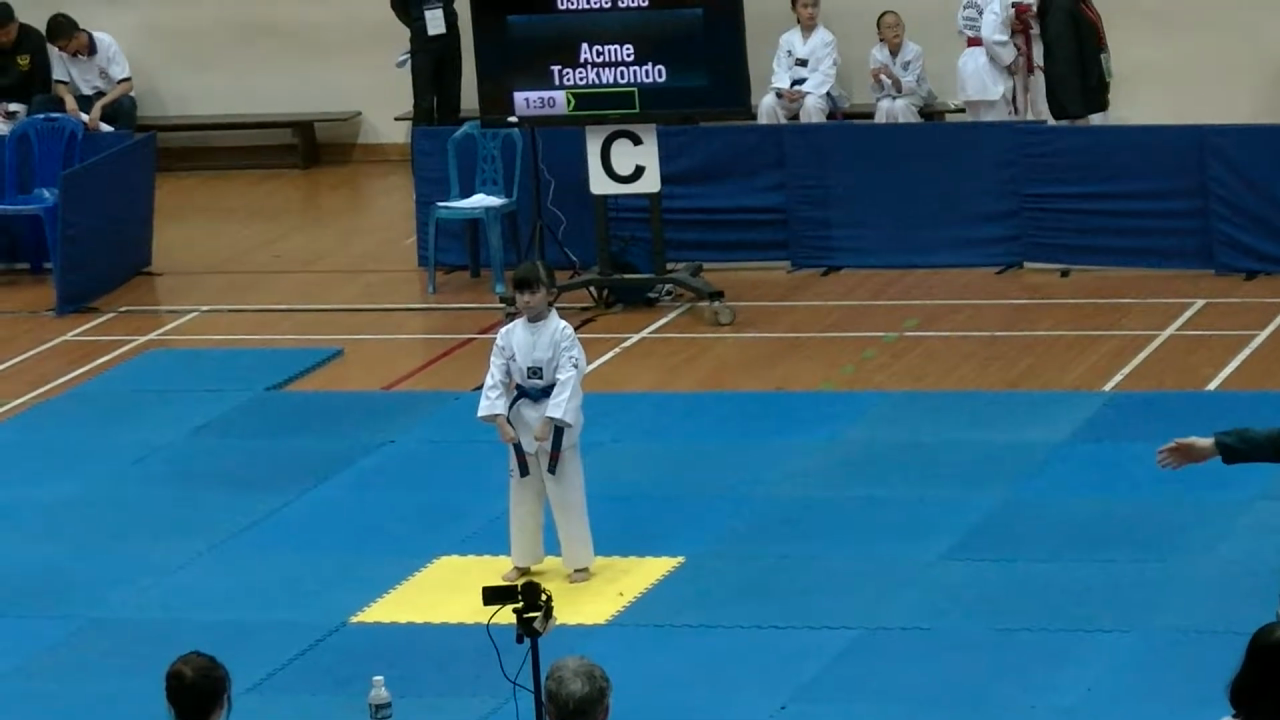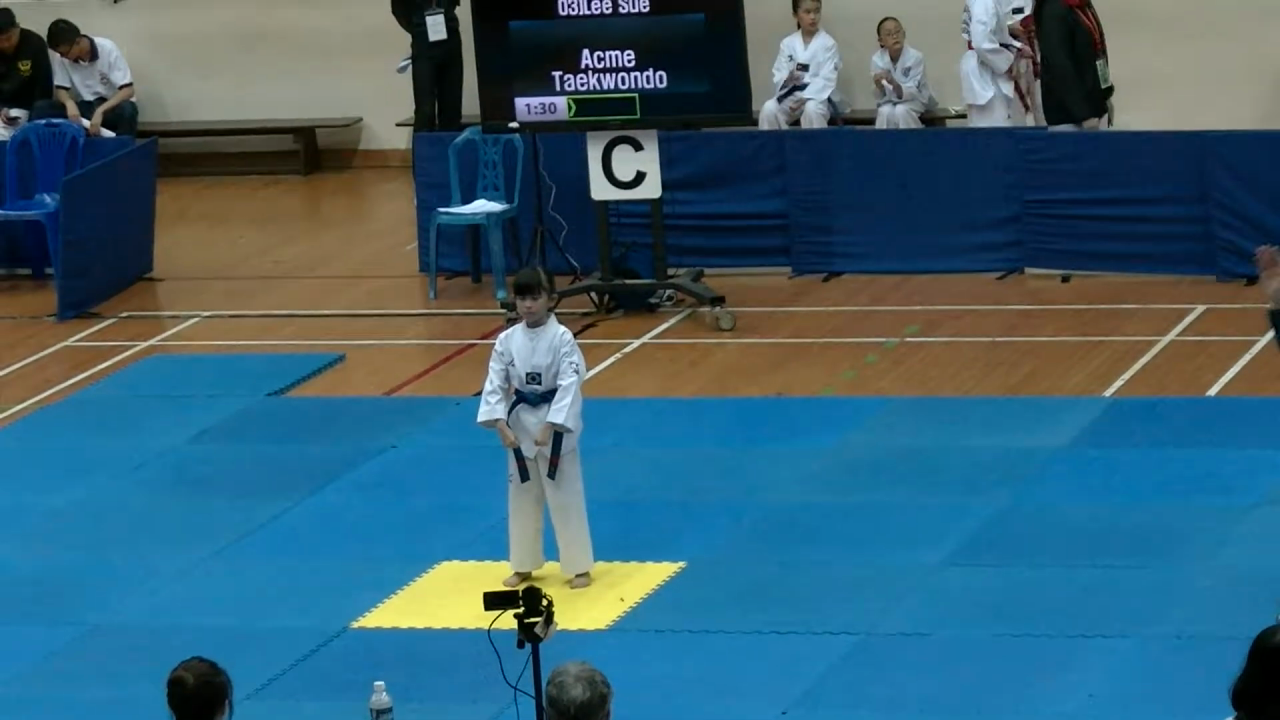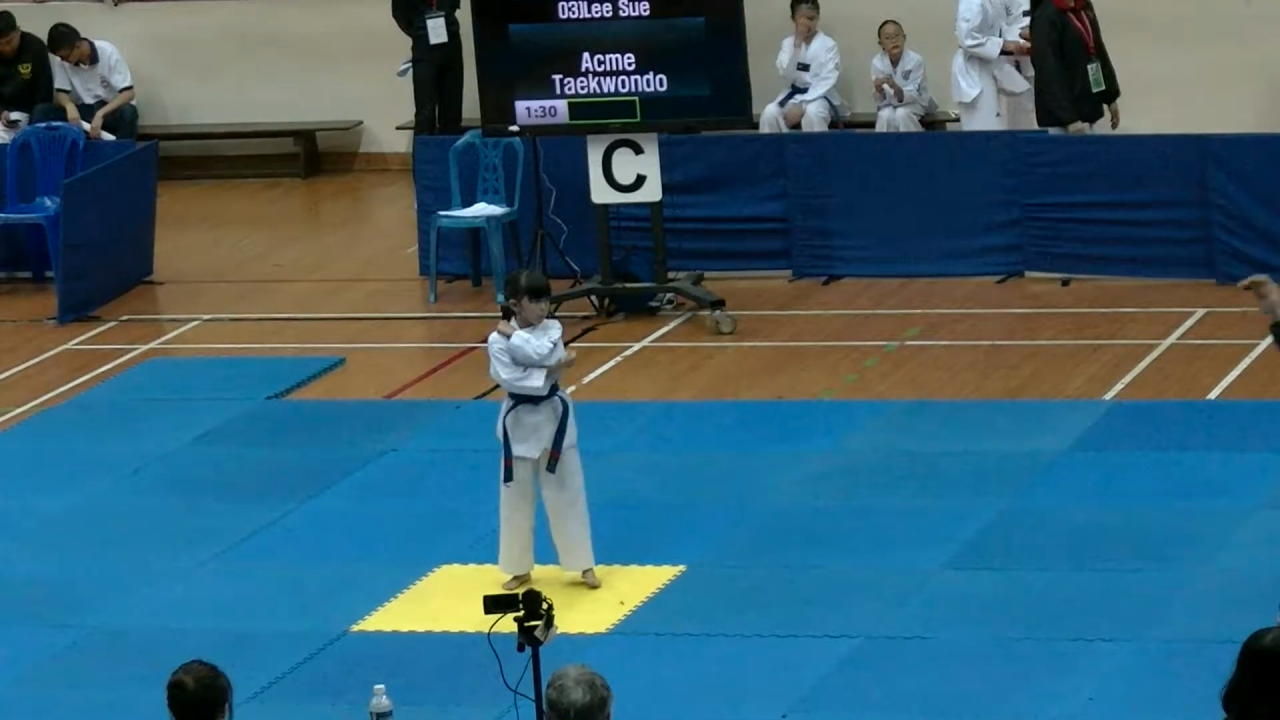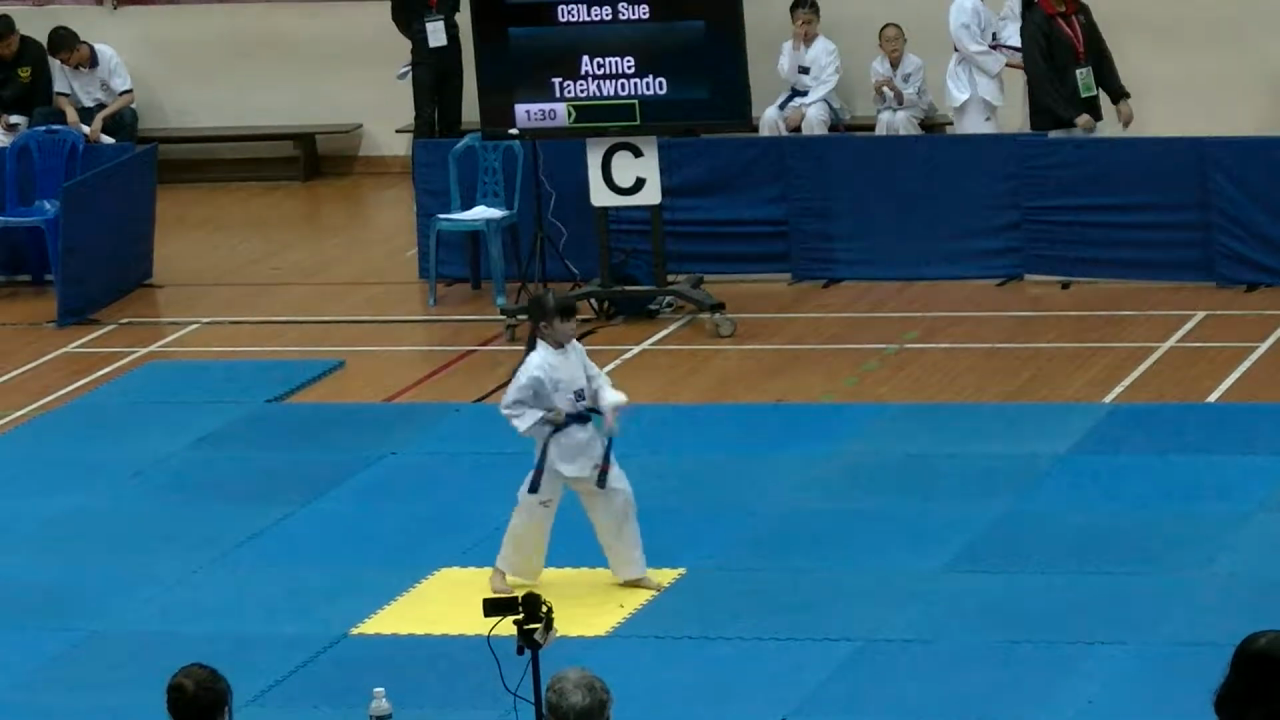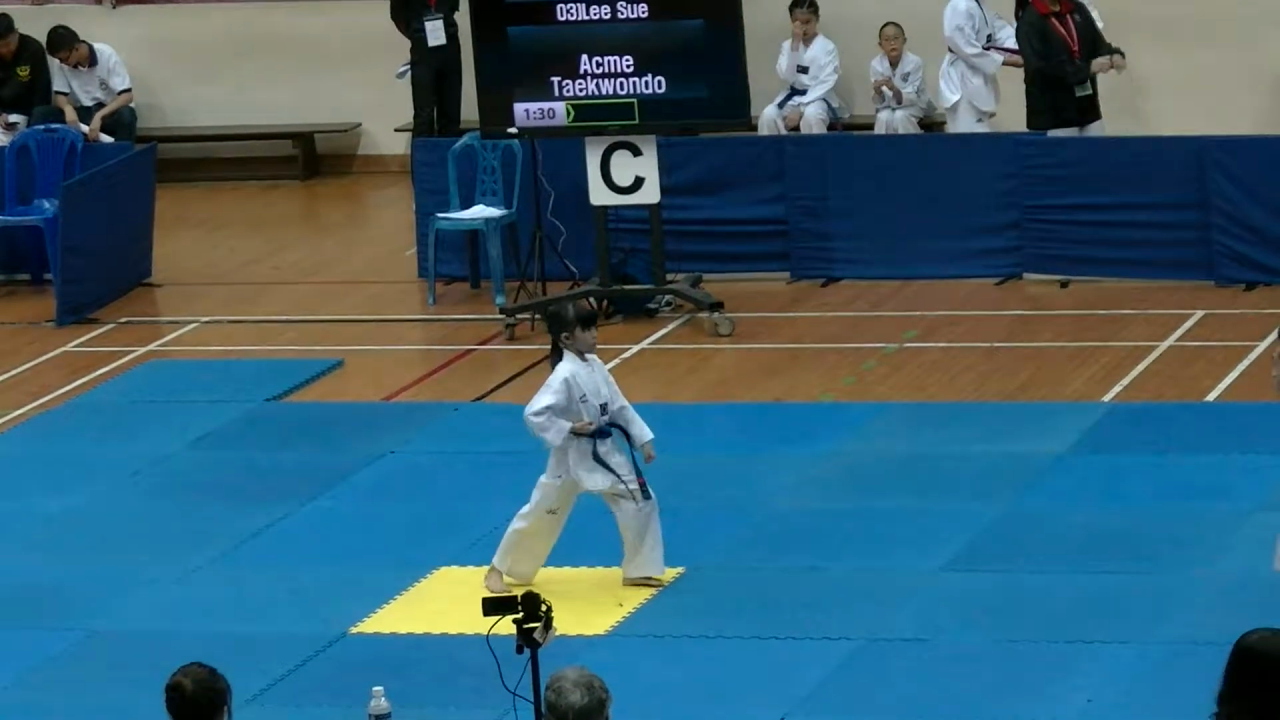
dt=0.3s
person 1, frame 1
left shoulder: (563, 332)
right shoulder: (508, 335)
left elbow: (569, 379)
right elbow: (496, 379)
left wrist: (549, 421)
right wrist: (501, 421)
left hip: (556, 419)
right hip: (521, 418)
left knee: (566, 492)
right knee: (523, 492)
left ankle: (579, 561)
right ankle: (523, 560)
person 1, frame 2
left shoulder: (562, 337)
right shoulder: (507, 340)
left elbow: (570, 384)
right elbow: (495, 384)
left wrist: (550, 426)
right wrist: (501, 425)
left hip: (555, 424)
right hip: (520, 423)
left knee: (566, 496)
right knee: (522, 496)
left ankle: (580, 566)
right ankle: (524, 565)
person 1, frame 3
left shoulder: (551, 327)
right shoulder: (497, 339)
left elbow: (545, 353)
right elbow: (509, 379)
left wrist: (513, 335)
right wrist: (552, 369)
left hip: (554, 418)
right hip: (519, 423)
left knee: (566, 492)
right knee: (516, 497)
left ankle: (584, 565)
right ankle: (518, 569)
person 1, frame 4
left shoulder: (574, 351)
right shoulder: (535, 366)
left elbow: (598, 383)
right elbow: (510, 405)
left wrist: (610, 408)
right wrist: (545, 418)
left hip: (588, 438)
right hip: (556, 446)
left knee: (617, 498)
right knee: (533, 510)
left ankle: (631, 571)
right ankle: (503, 570)
person 1, frame 5
left shoulder: (596, 365)
right shoulder: (565, 375)
left elbow: (620, 405)
right elbow: (534, 414)
left wrist: (643, 439)
right wrist: (567, 430)
left hip: (606, 452)
right hip: (576, 457)
left knee: (641, 504)
right knee: (540, 512)
left ankle: (638, 570)
right ankle: (498, 569)
